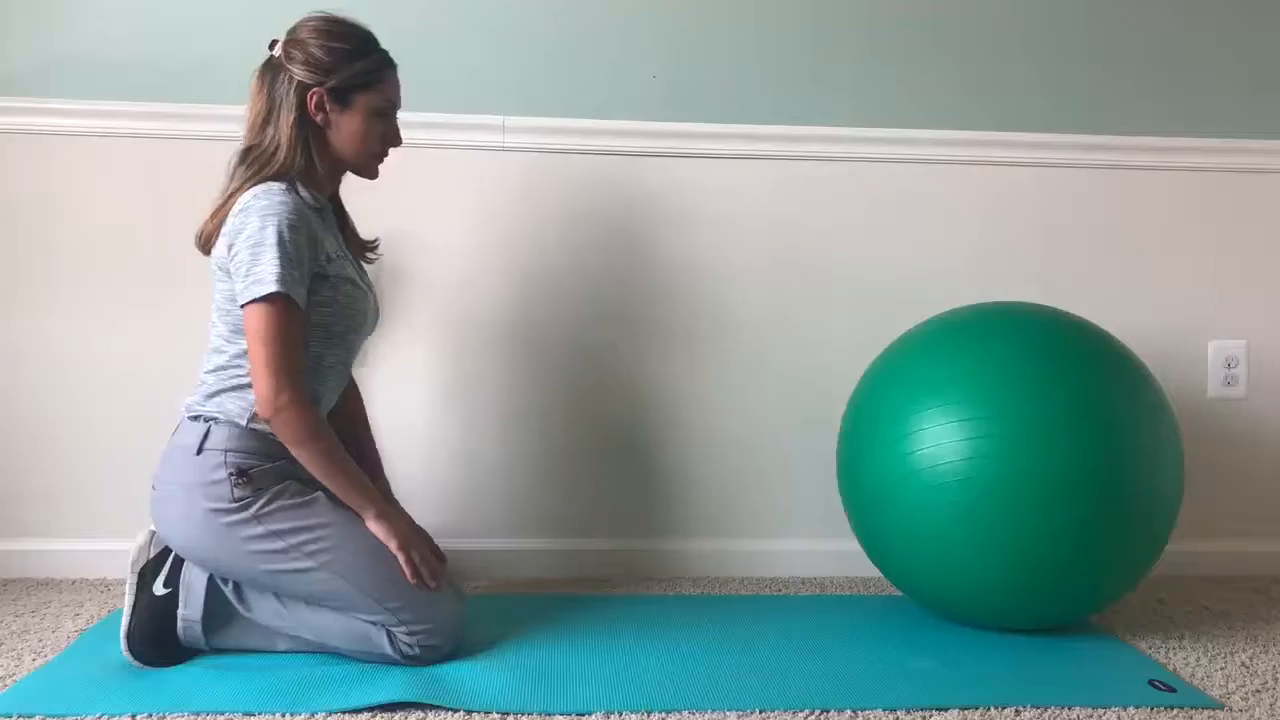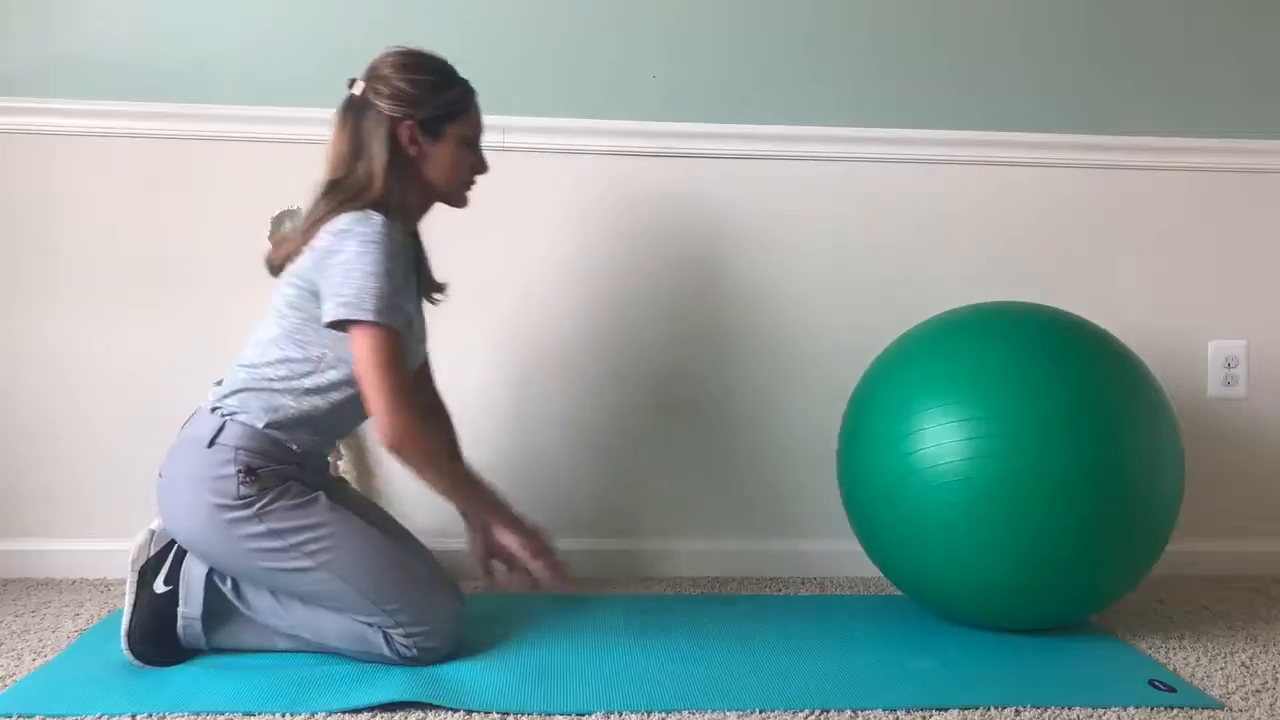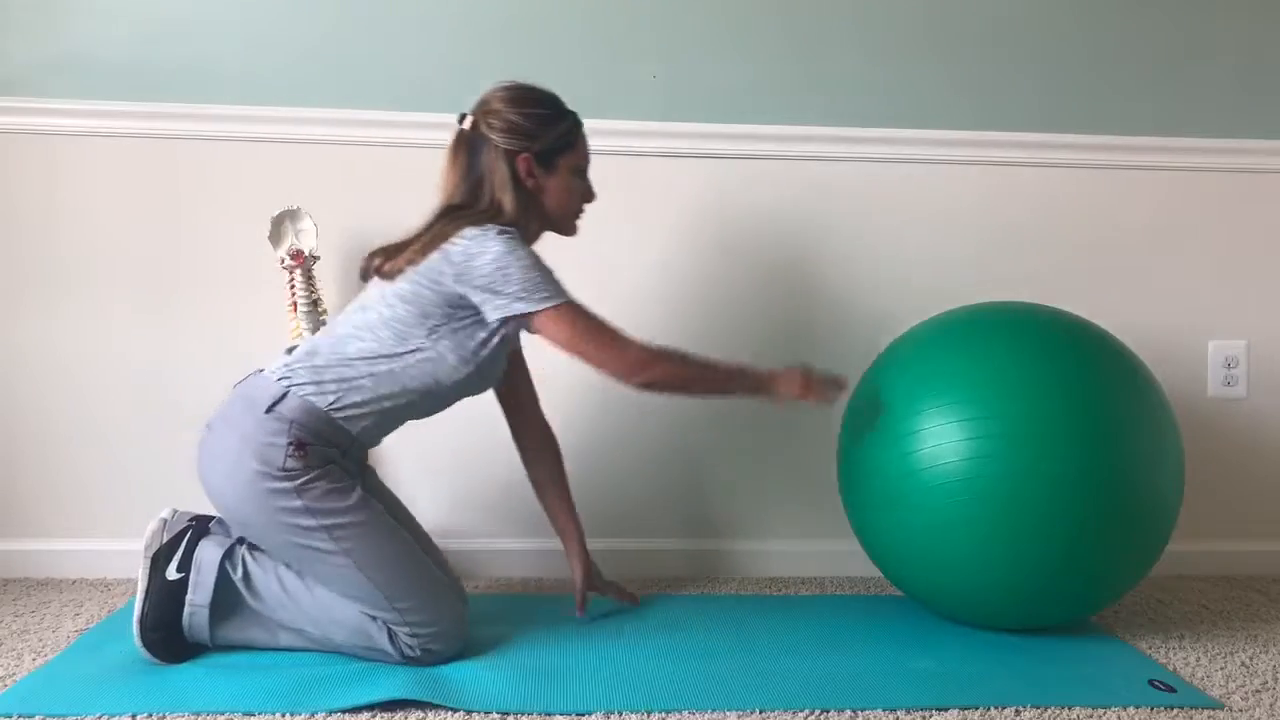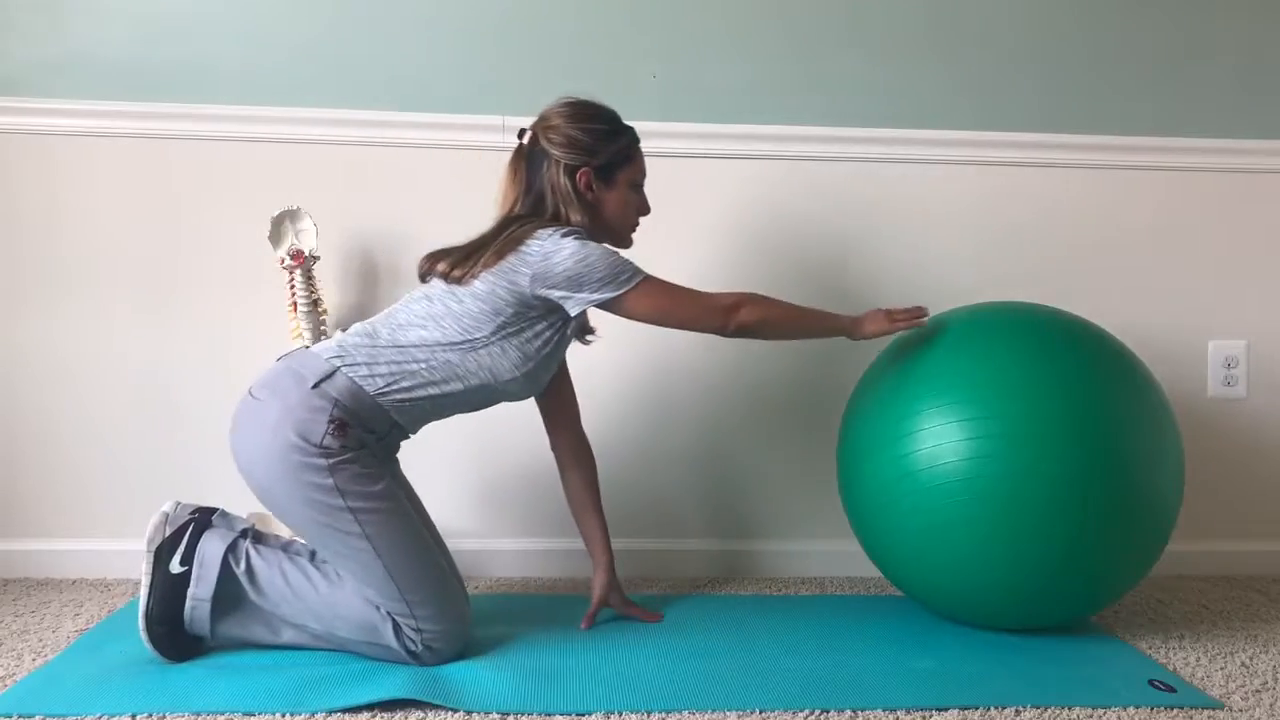
dt=0.3s
person 1, frame 1
left shoulder: (315, 211)
right shoulder: (276, 212)
left elbow: (332, 378)
right elbow: (280, 401)
left wrist: (383, 507)
right wrist: (381, 515)
left hip: (266, 472)
right hip: (229, 482)
left knee: (421, 584)
right knee: (432, 625)
left ankle: (196, 575)
right ankle: (196, 602)
person 1, frame 2
left shoulder: (387, 239)
right shoulder: (361, 242)
left elbow: (418, 402)
right elbow: (397, 425)
left wrist: (477, 525)
right wrist: (502, 522)
left hip: (273, 474)
right hip: (234, 480)
left knee: (428, 592)
right knee: (433, 625)
left ankle: (214, 577)
right ankle: (202, 605)
person 1, frame 3
left shoulder: (479, 251)
right shoulder: (491, 254)
left elbow: (531, 432)
right elbow: (637, 366)
left wrist: (579, 556)
right wrist: (769, 383)
left hip: (302, 449)
right hip: (270, 451)
left knee: (426, 600)
right knee: (432, 630)
left ankle: (213, 548)
right ankle: (206, 587)
person 1, frame 4
left shoulder: (540, 269)
right shoulder: (563, 256)
left elbow: (568, 439)
right elbow: (730, 314)
left wrist: (603, 569)
right wrist: (857, 323)
left hip: (311, 423)
right hip: (304, 428)
left knee: (429, 600)
right knee: (432, 630)
left ankle: (217, 549)
right ankle: (206, 575)
